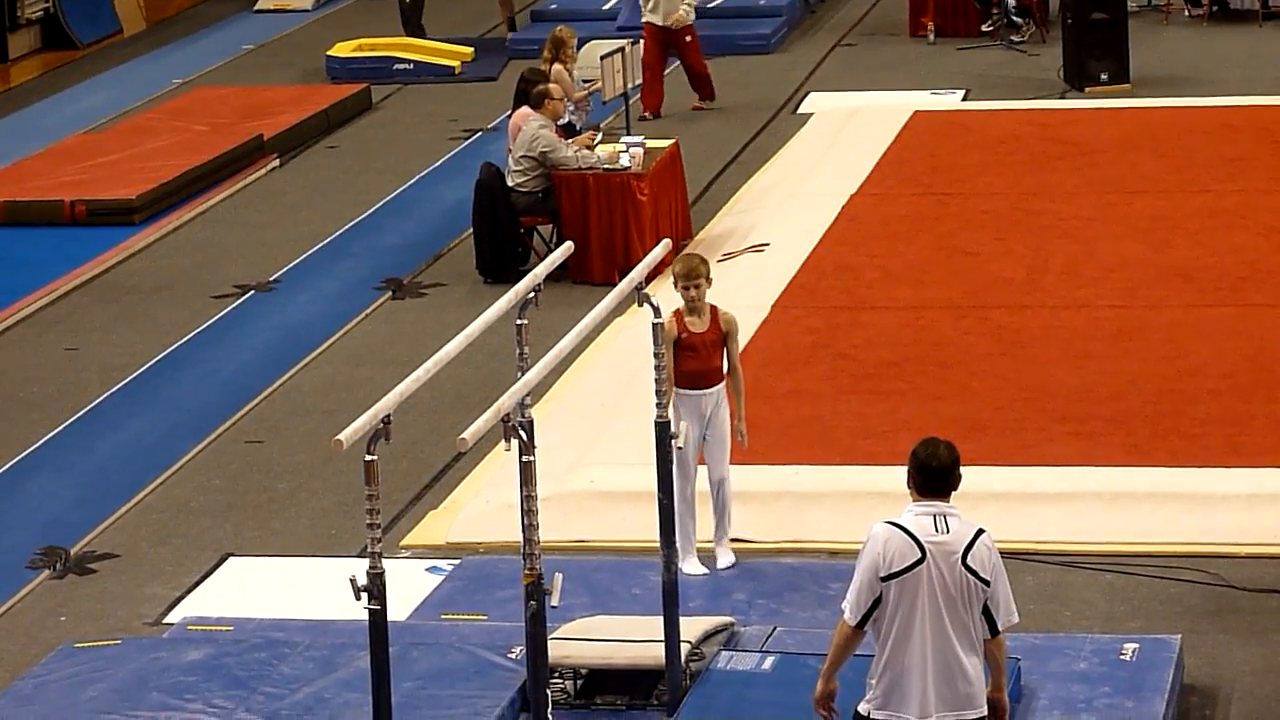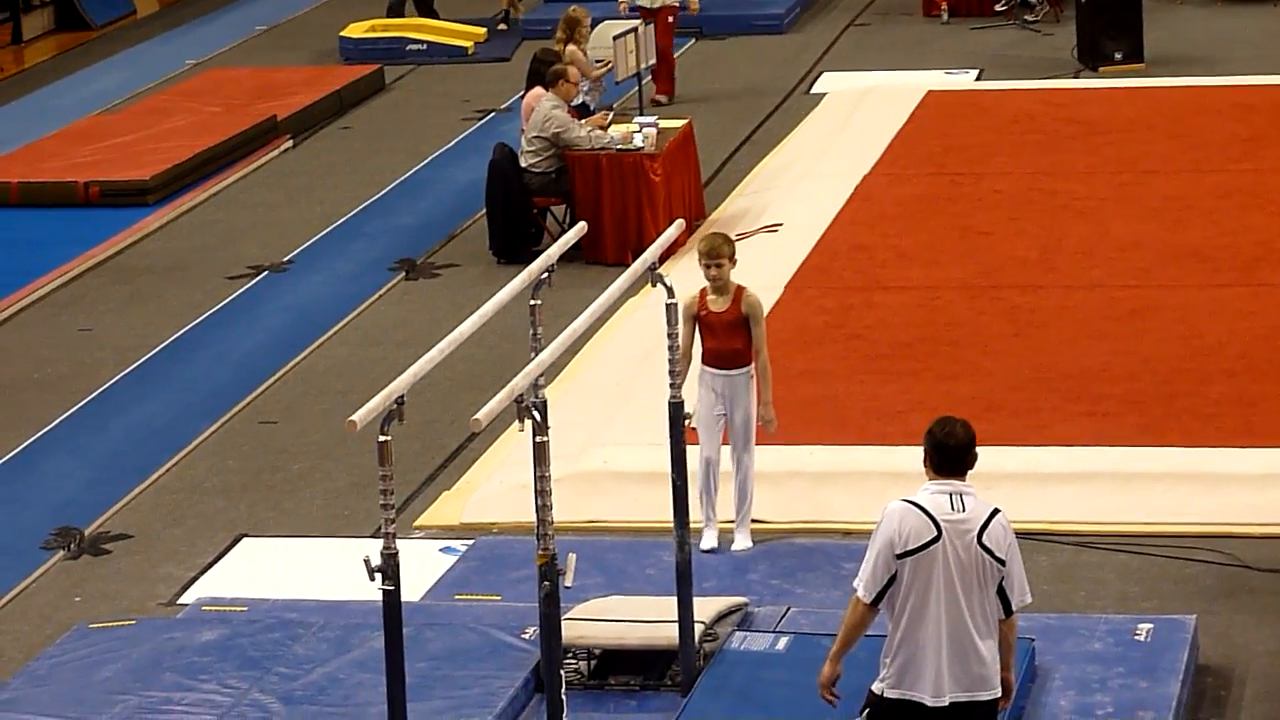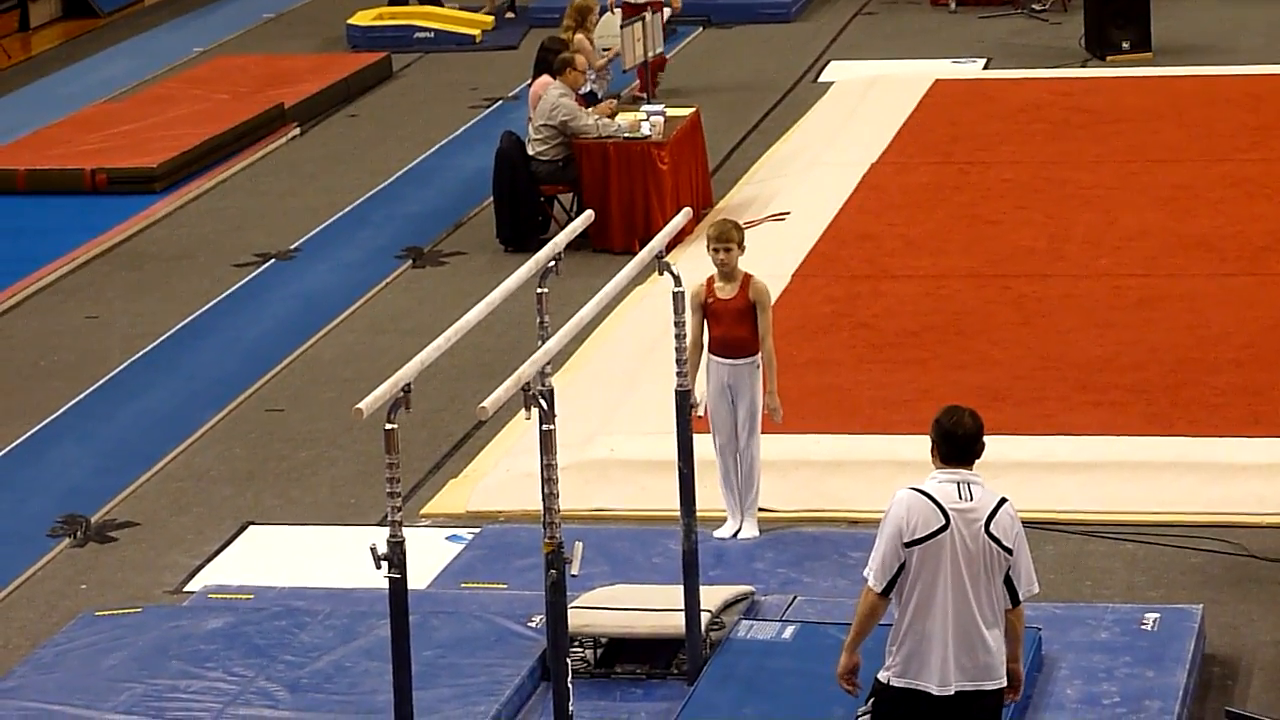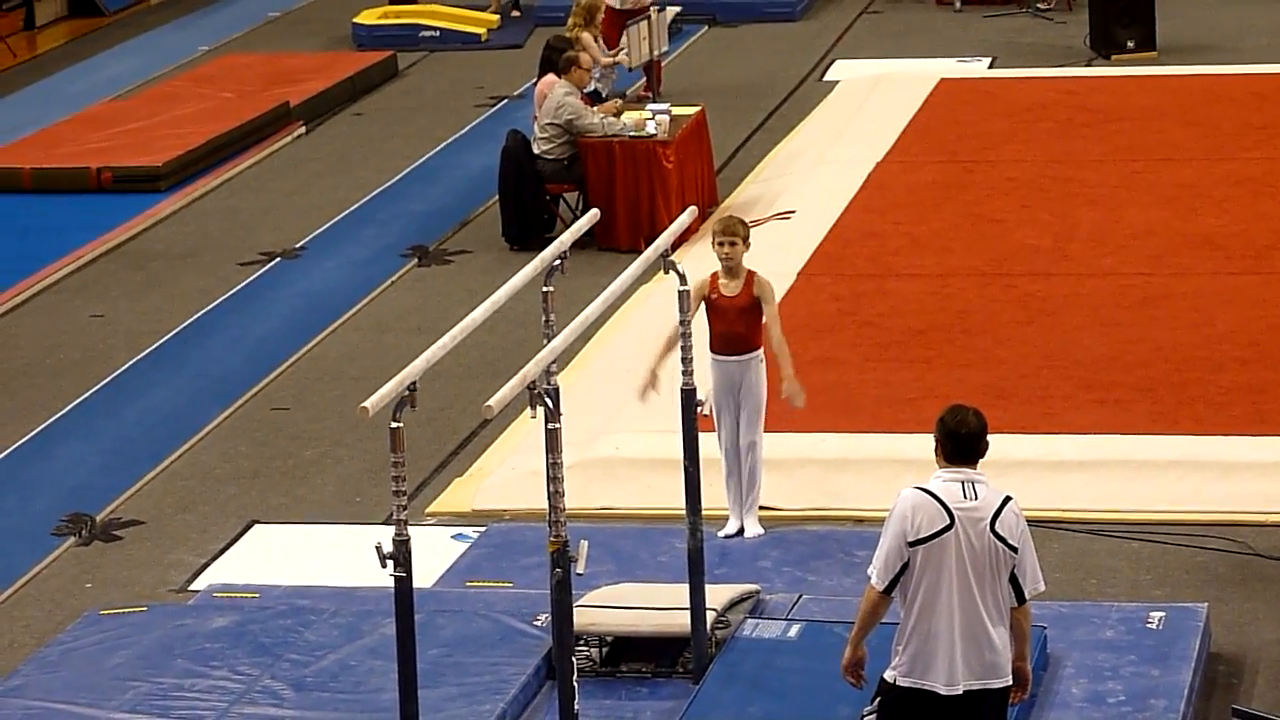
dt=0.3s
person 1, frame 1
left shoulder: (725, 320)
right shoulder: (670, 326)
left elbow: (735, 369)
right elbow: (666, 378)
left wrist: (740, 416)
left hip: (716, 400)
right hip: (685, 402)
left knee: (720, 476)
right knee: (685, 481)
left ankle: (722, 542)
right ankle: (687, 553)
person 1, frame 2
left shoulder: (749, 302)
right shoulder: (693, 304)
left elbow: (761, 353)
right elbow: (684, 352)
left wrist: (767, 401)
left hip: (742, 381)
right hip: (710, 381)
left knee: (743, 456)
right knee: (708, 456)
left ankle: (742, 526)
right ankle: (709, 524)
person 1, frame 3
left shoulder: (756, 289)
right shoulder: (701, 292)
left elbow: (766, 341)
right elbow: (695, 342)
left wrist: (772, 390)
left hip: (748, 370)
right hip: (717, 371)
left knee: (748, 446)
right knee: (723, 446)
left ankle: (749, 515)
right ankle: (733, 514)
person 1, frame 4
left shoulder: (759, 285)
right shoulder: (705, 286)
left elbow: (774, 331)
right elbow: (680, 326)
left wrist: (788, 375)
right wrist: (656, 367)
left hip: (751, 366)
right hip: (720, 367)
left knee: (750, 442)
right knee: (727, 444)
left ankle: (750, 514)
right ankle: (735, 514)
person 2, frame 1
left shoulder: (885, 538)
right shoulder: (980, 544)
left elbow: (854, 623)
right elbow: (993, 631)
left wrist: (827, 677)
right wrist: (998, 689)
person 2, frame 2
left shoulder: (901, 515)
right shoulder: (996, 523)
left elbow: (867, 600)
right elbow: (1007, 612)
left wrist: (834, 659)
right wrist: (1006, 669)
left hip: (907, 682)
right hip: (977, 684)
person 2, frame 3
left shoulder: (908, 504)
right shoulder: (1003, 513)
left elbow: (878, 591)
right elbow: (1014, 602)
left wrist: (851, 651)
right wrist: (1014, 660)
left hip: (914, 671)
right hip: (983, 674)
person 2, frame 4
left shoulder: (912, 504)
right shoulder: (1007, 511)
left elbow: (881, 590)
right elbow: (1019, 600)
left wrist: (855, 645)
right wrist: (1020, 659)
left hip: (919, 670)
right hip: (988, 672)
